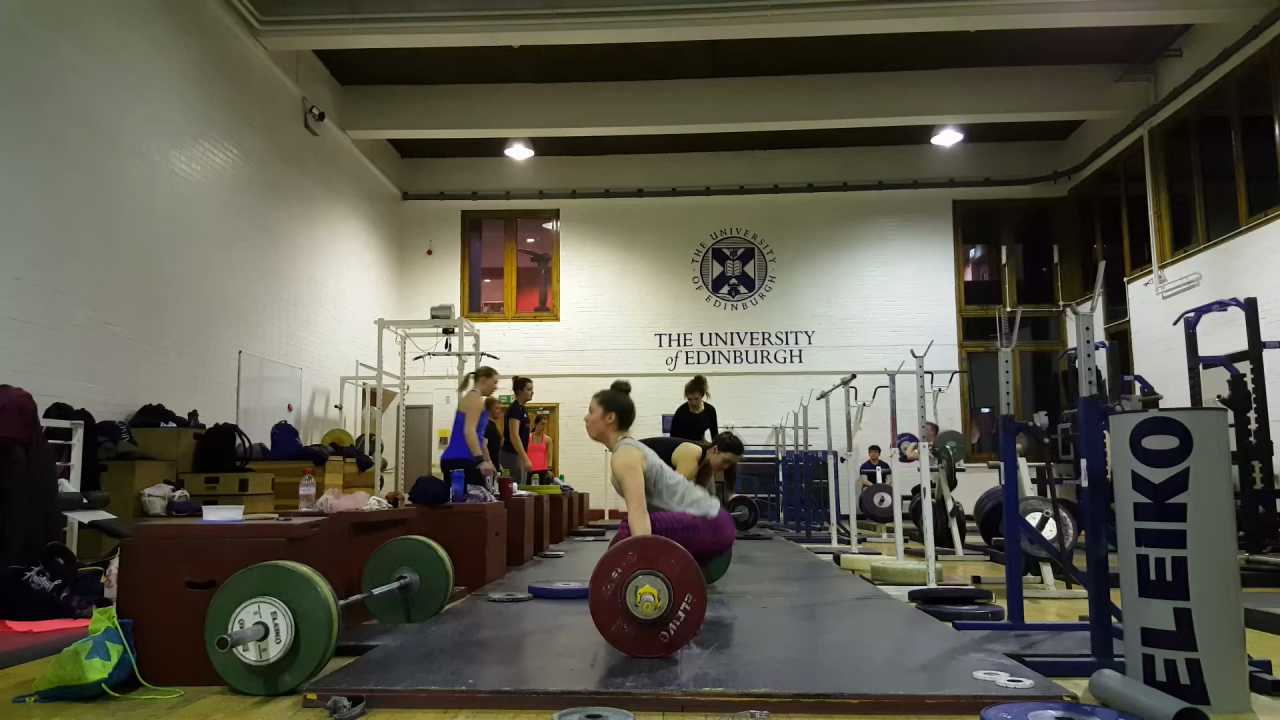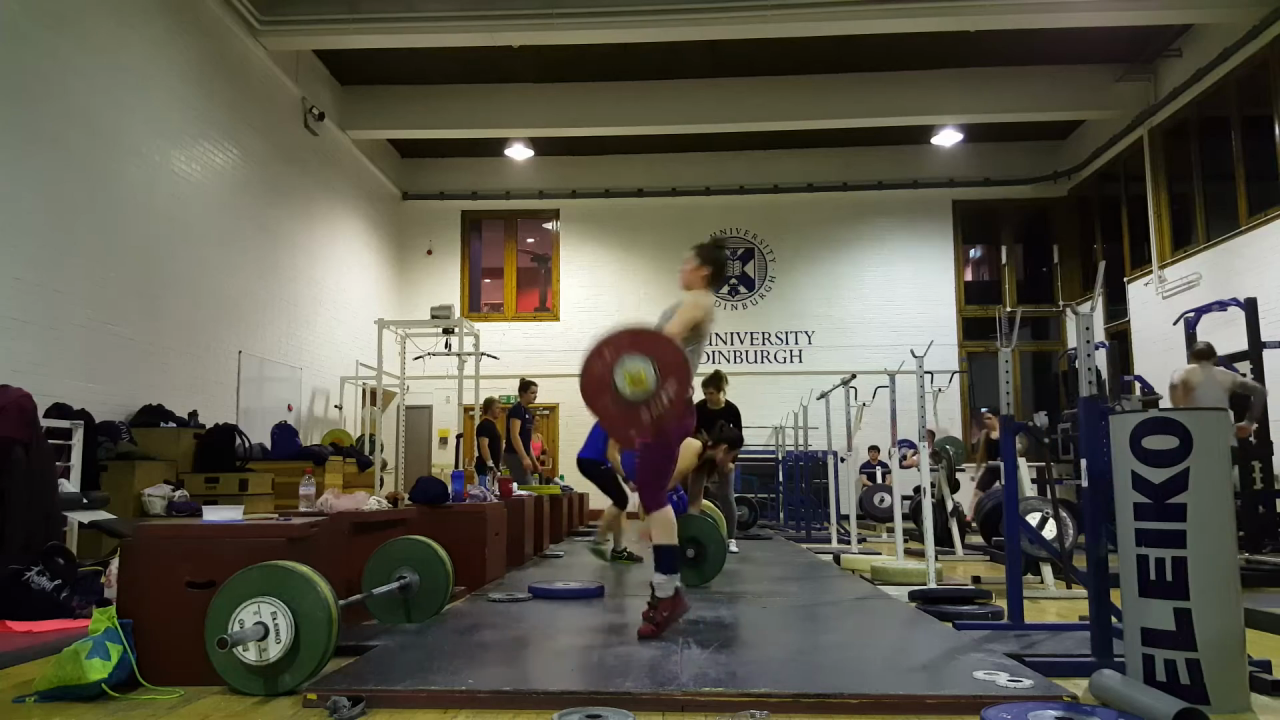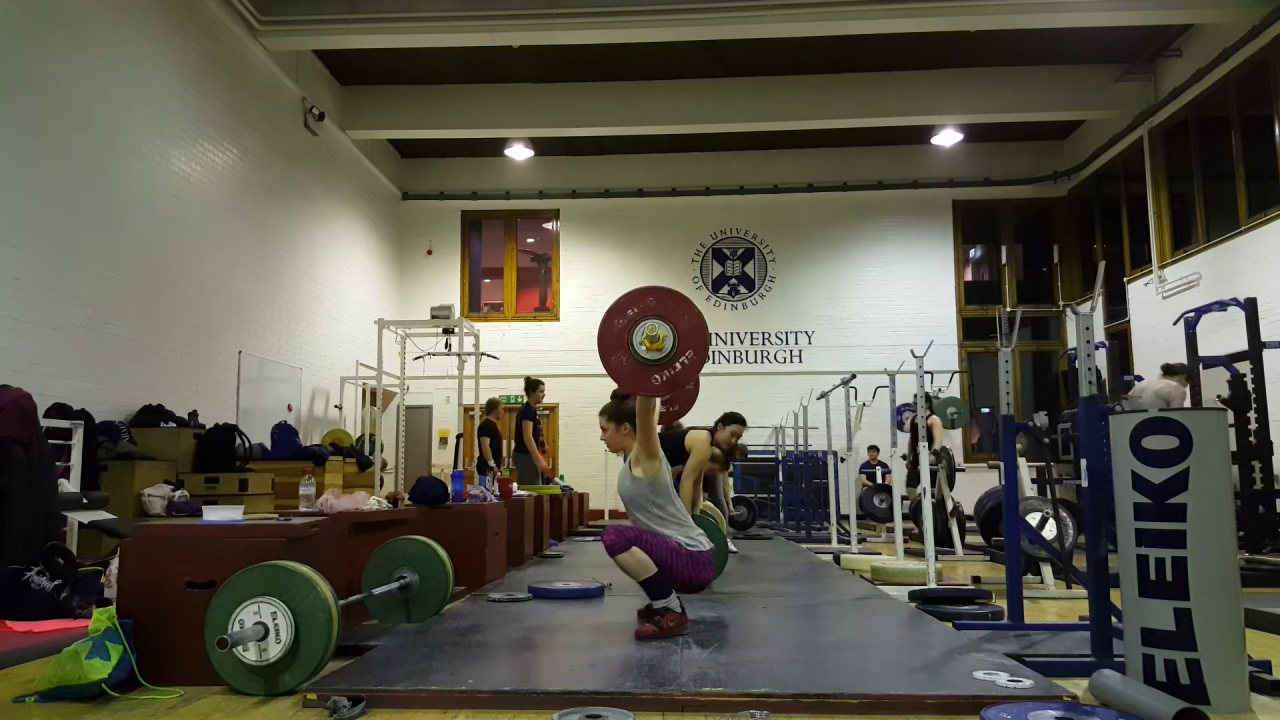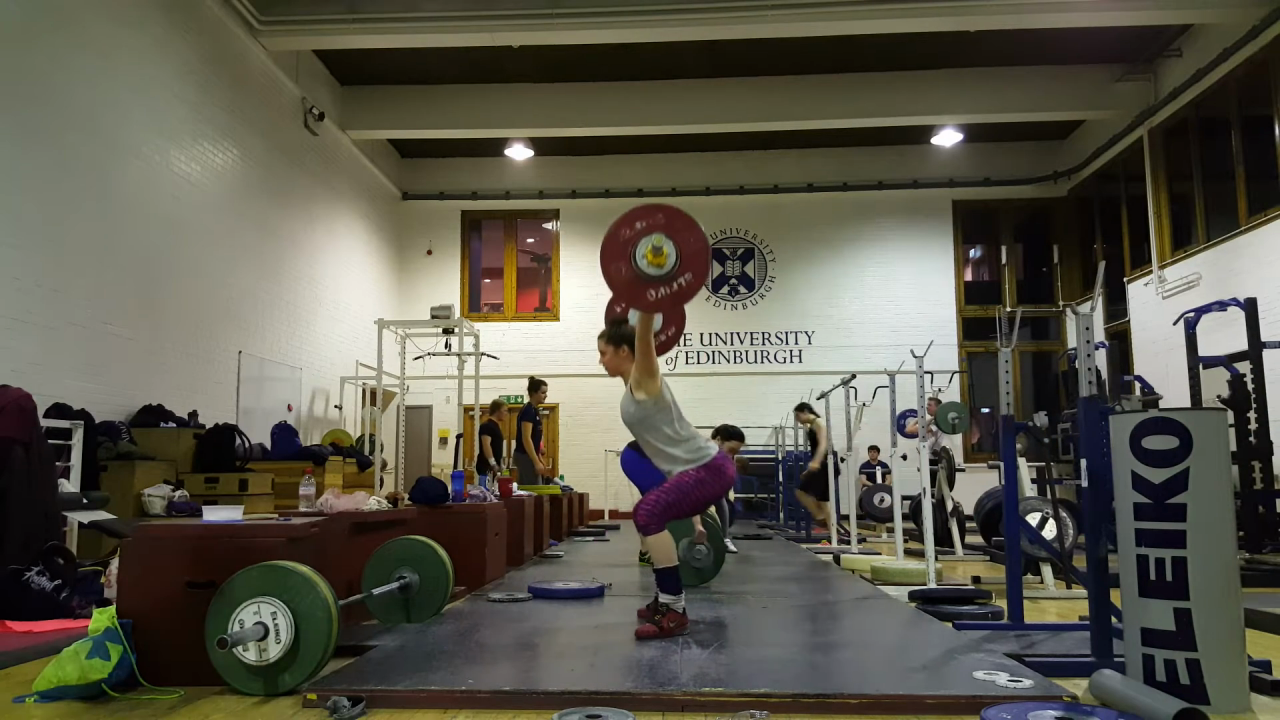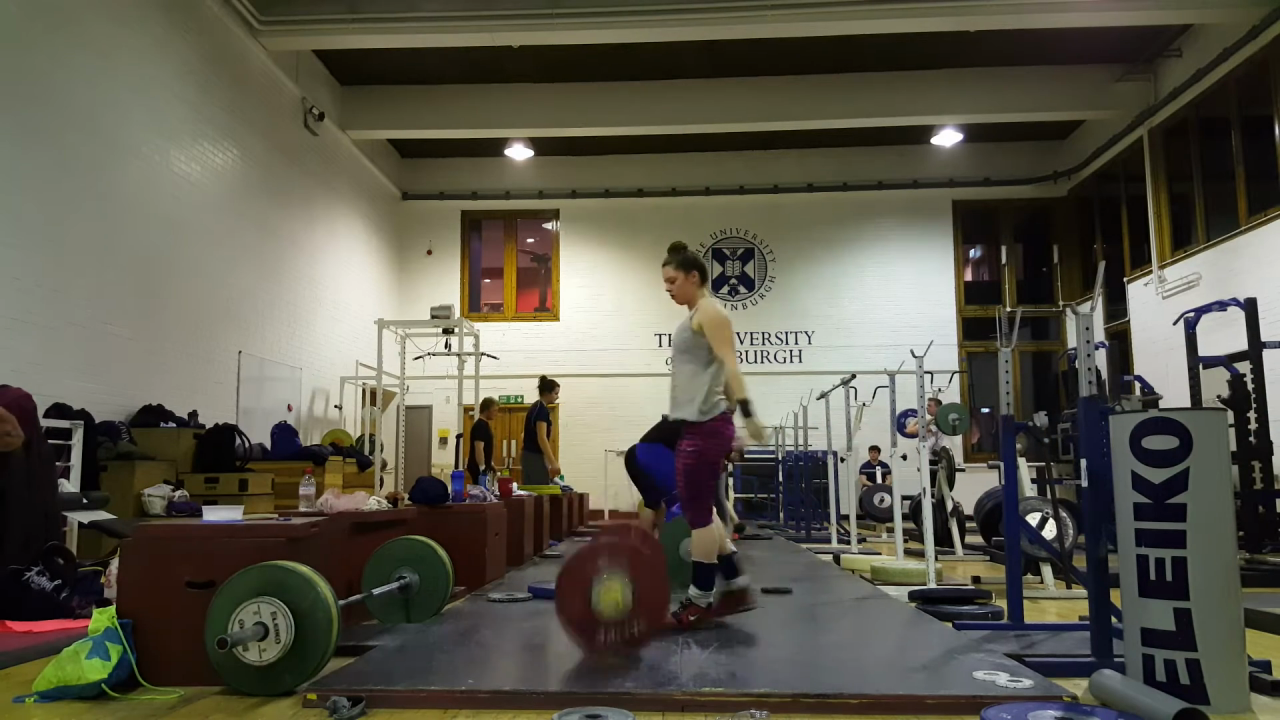
dt=1s
person 1, frame 1
left shoulder: (623, 456)
right shoulder: (629, 449)
left elbow: (638, 512)
right elbow: (641, 510)
left hip: (709, 526)
right hip: (708, 521)
person 1, frame 2
left shoulder: (698, 303)
right shoulder: (694, 304)
left elbow: (673, 331)
left hip: (669, 408)
right hip: (666, 407)
left knee: (652, 501)
right knee: (653, 501)
left ankle: (667, 595)
right ankle: (666, 588)
person 1, frame 3
left shoulder: (645, 457)
right shoulder: (638, 457)
left elbow: (646, 414)
right elbow: (649, 414)
left hip: (692, 561)
right hip: (684, 555)
left knee: (614, 537)
right knee: (621, 540)
left ankle: (671, 613)
right ankle: (665, 602)
person 1, frame 4
left shoulder: (644, 377)
right shoulder: (634, 381)
left elbow: (644, 336)
right elbow: (642, 337)
left hip: (709, 467)
right hip: (699, 466)
left knee: (648, 514)
right knee: (649, 515)
left ankle: (674, 612)
right ankle: (667, 600)
person 1, frame 5
left shoulder: (709, 311)
right shoulder: (697, 314)
left elbow: (729, 363)
left wrist: (746, 414)
left hip: (704, 424)
right hip: (700, 425)
left knee: (697, 512)
right knee: (698, 511)
left ankle: (699, 602)
right ankle: (735, 586)
